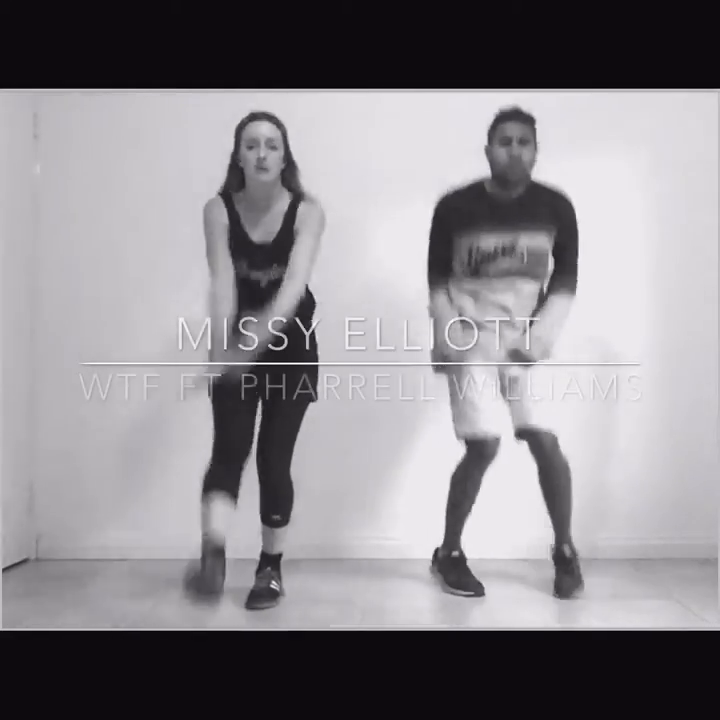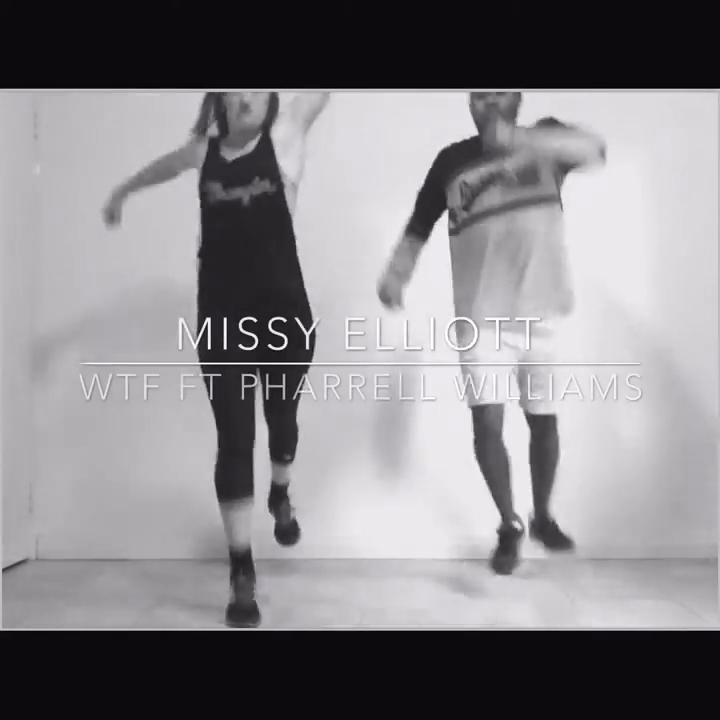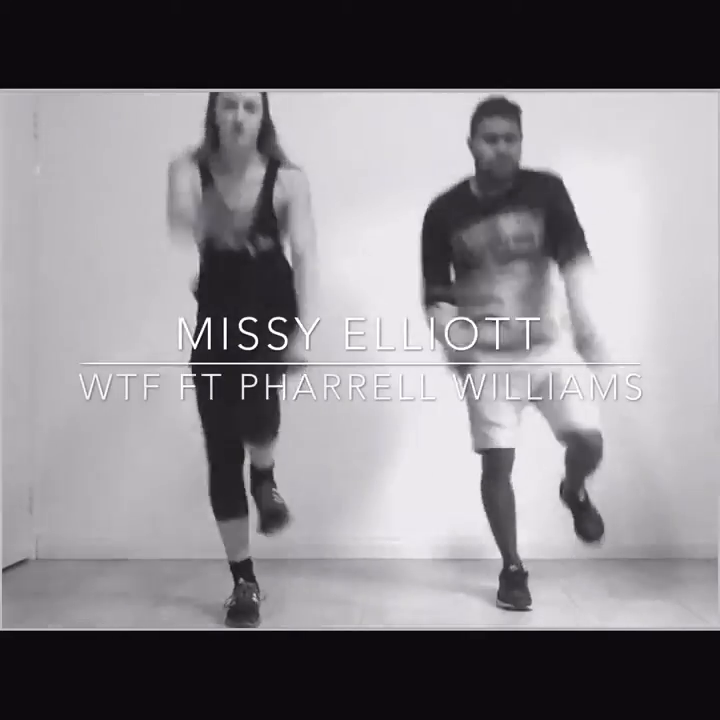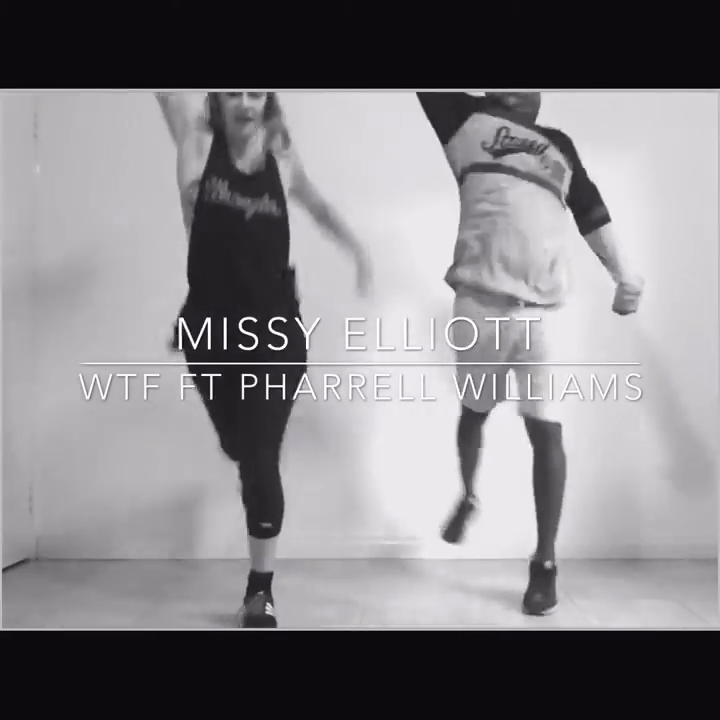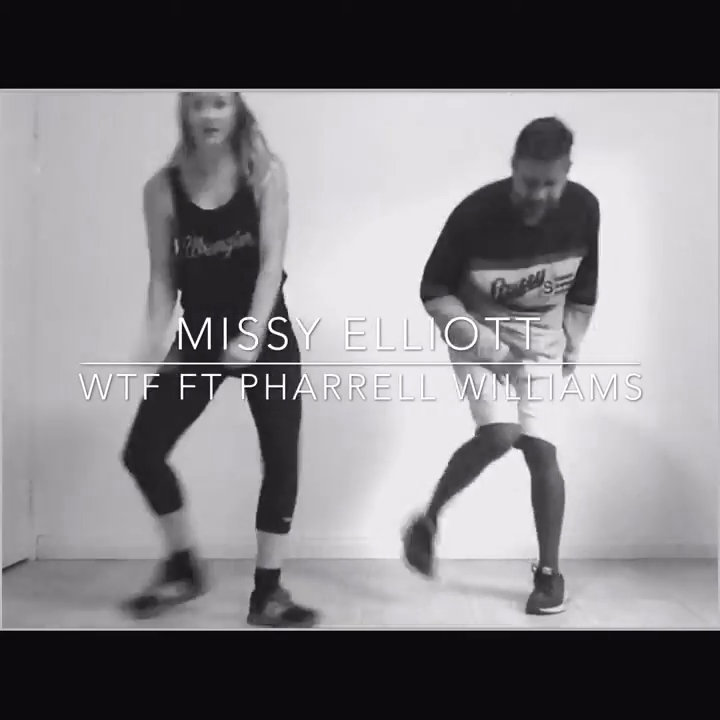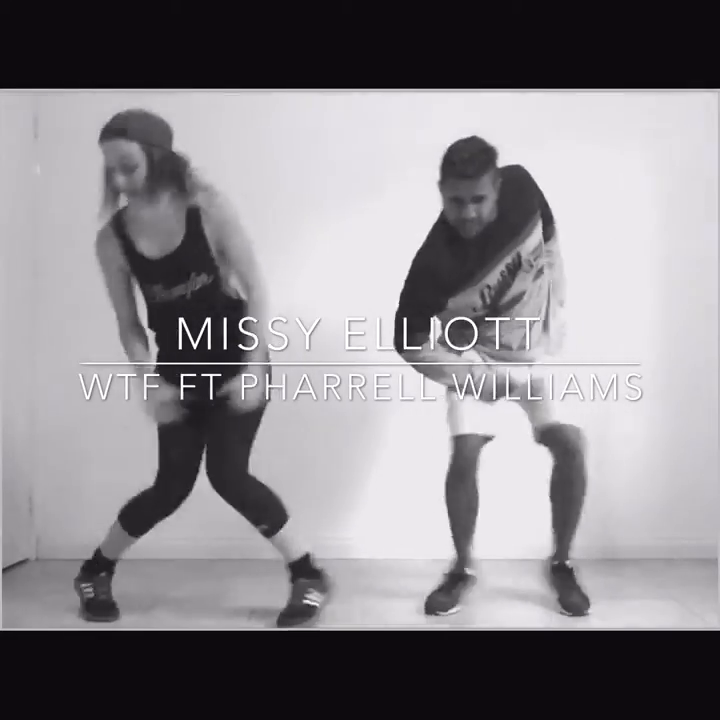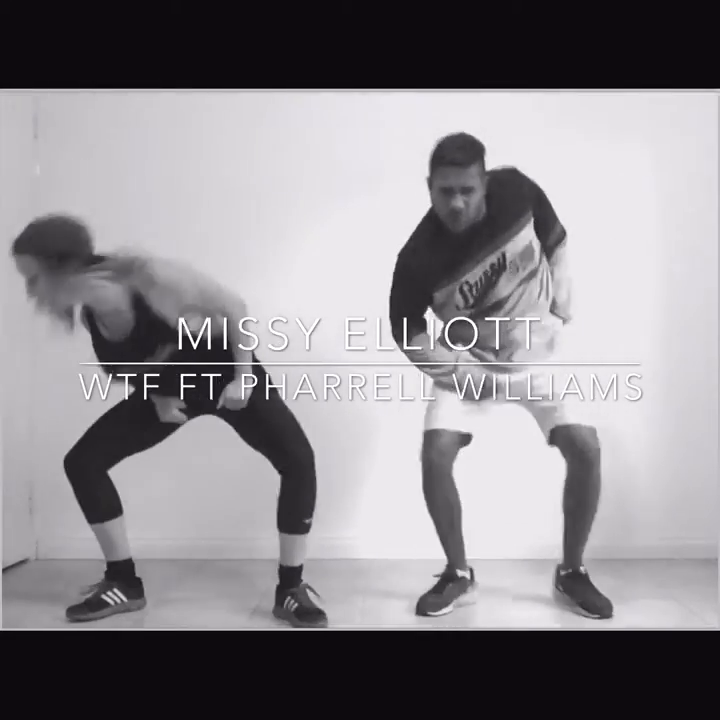
dt=0.3s
person 1, frame 1
left shoulder: (307, 210)
right shoulder: (217, 210)
left elbow: (298, 276)
right elbow: (220, 280)
left wrist: (268, 325)
right wrist: (222, 341)
left hip: (290, 338)
right hip: (238, 338)
left knee: (275, 459)
right knee: (228, 447)
left ankle: (271, 567)
right ankle: (212, 554)
person 1, frame 2
left shoulder: (284, 136)
right shoulder: (205, 149)
left elbow: (320, 93)
right elbow: (167, 164)
right wrist: (123, 189)
left hip: (283, 308)
right hip: (223, 312)
left knee: (281, 418)
right knee: (234, 436)
left ankle: (281, 494)
right ankle: (242, 568)
person 1, frame 3
left shoulder: (286, 179)
right shoulder: (189, 169)
left elbow: (305, 253)
right elbow: (179, 224)
left wrist: (301, 325)
right wrist: (206, 218)
left hip: (273, 320)
right hip: (216, 323)
left knee: (254, 403)
right knee: (222, 453)
left ankle: (266, 477)
right ankle: (243, 579)
person 1, frame 4
left shoulder: (284, 161)
right shoulder: (197, 146)
left elbow: (317, 205)
right elbow: (170, 97)
left wrist: (356, 247)
left hip: (274, 328)
right hip: (209, 327)
left knee: (261, 459)
right knee: (240, 444)
left ankle: (260, 591)
person 1, frame 5
left shoulder: (263, 174)
right shoulder: (162, 189)
left elbow: (272, 262)
right elbow: (162, 277)
left wrist: (249, 333)
right wrist: (153, 335)
left hip: (263, 335)
right hip: (198, 339)
left knee: (281, 459)
right knee: (141, 452)
left ankle: (267, 590)
right ankle: (183, 570)
person 1, frame 6
left shoulder: (209, 209)
right shoulder: (111, 240)
left elbow: (256, 290)
right elbow: (128, 324)
left wrist: (253, 366)
right wrist: (149, 380)
left hip: (239, 359)
right hip: (180, 367)
left knee: (226, 474)
right knee: (171, 487)
left ankle: (307, 576)
right ankle: (96, 571)
person 1, frame 7
left shoulder: (149, 277)
right shoulder: (84, 313)
left elbow: (234, 307)
right elbow: (127, 367)
left wrist: (243, 376)
right wrist: (157, 396)
left hip: (231, 376)
right hip: (168, 389)
left knee: (298, 461)
right knee: (82, 461)
left ankle: (290, 588)
right ankle: (123, 582)
person 2, frame 1
left shoulder: (555, 206)
right shoulder: (454, 206)
left elbow: (565, 281)
right elbow: (440, 281)
left wrist: (540, 334)
right wrist: (446, 339)
left hip: (528, 349)
right hip: (470, 347)
left knee: (545, 443)
right knee: (481, 446)
left ankle: (565, 552)
right ankle: (448, 554)
person 2, frame 2
left shoulder: (545, 139)
right shoulder: (452, 160)
left elbow: (593, 150)
right elbow: (420, 225)
left wrist: (525, 141)
right wrist: (395, 274)
left hip: (540, 307)
right hip: (480, 314)
left knee: (544, 420)
right knee: (488, 421)
left ankle: (542, 516)
right ankle: (509, 524)
person 2, frame 3
left shoulder: (546, 189)
right shoulder: (443, 211)
left elbow: (573, 255)
right elbow: (436, 292)
left wrist: (582, 318)
right wrist: (456, 341)
left hip: (542, 344)
right hip: (482, 351)
left knee: (589, 441)
right knee: (497, 460)
left ankle: (575, 489)
right ankle: (512, 569)
person 2, frame 4
left shoulder: (560, 145)
right shoulder: (469, 121)
left elbow: (593, 216)
right elbow: (428, 91)
left wrist: (625, 276)
left hip: (537, 307)
right hip: (479, 301)
left knee: (547, 432)
right knee: (477, 410)
left ankle: (545, 563)
right ankle: (468, 496)
person 2, frame 5
left shoulder: (583, 209)
right shoulder: (474, 215)
left elbow: (584, 286)
right elbow: (433, 291)
left wrist: (573, 343)
right wrist: (476, 341)
left hip: (539, 348)
right hip: (480, 343)
left knee: (541, 449)
right knee: (498, 434)
left ankle: (548, 571)
right ankle: (427, 519)
person 2, frame 6
left shoulder: (523, 187)
right shoulder: (435, 259)
right elbow: (410, 341)
left wrist: (555, 301)
right wrist: (482, 377)
left hip: (537, 348)
right hip: (473, 359)
left knee: (570, 445)
right knee: (466, 456)
left ankle: (562, 564)
right ankle: (460, 570)
person 2, frame 7
left shoulder: (516, 188)
right shoulder: (417, 255)
left elbow: (553, 241)
right elbow: (407, 334)
left wrist: (559, 301)
right wrist: (466, 373)
left hip: (536, 352)
right hip: (468, 361)
left knee: (584, 447)
right knee: (436, 453)
left ankle: (572, 573)
right ankle: (458, 573)
